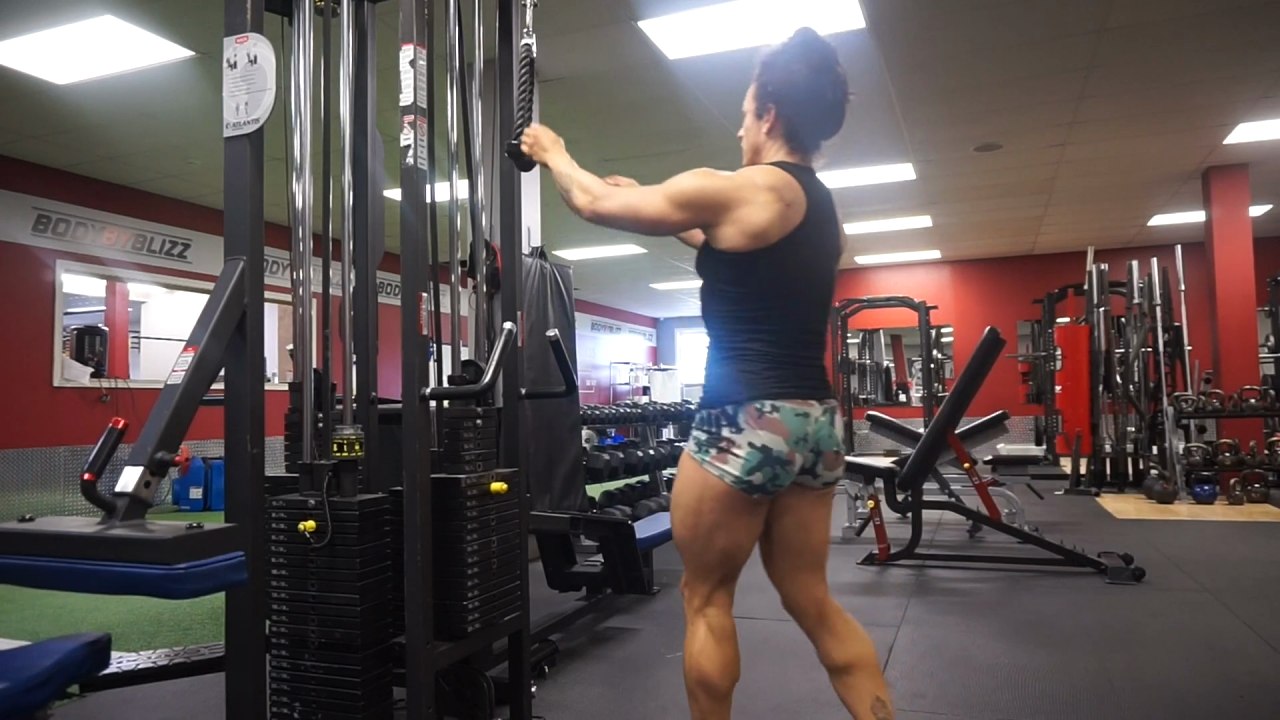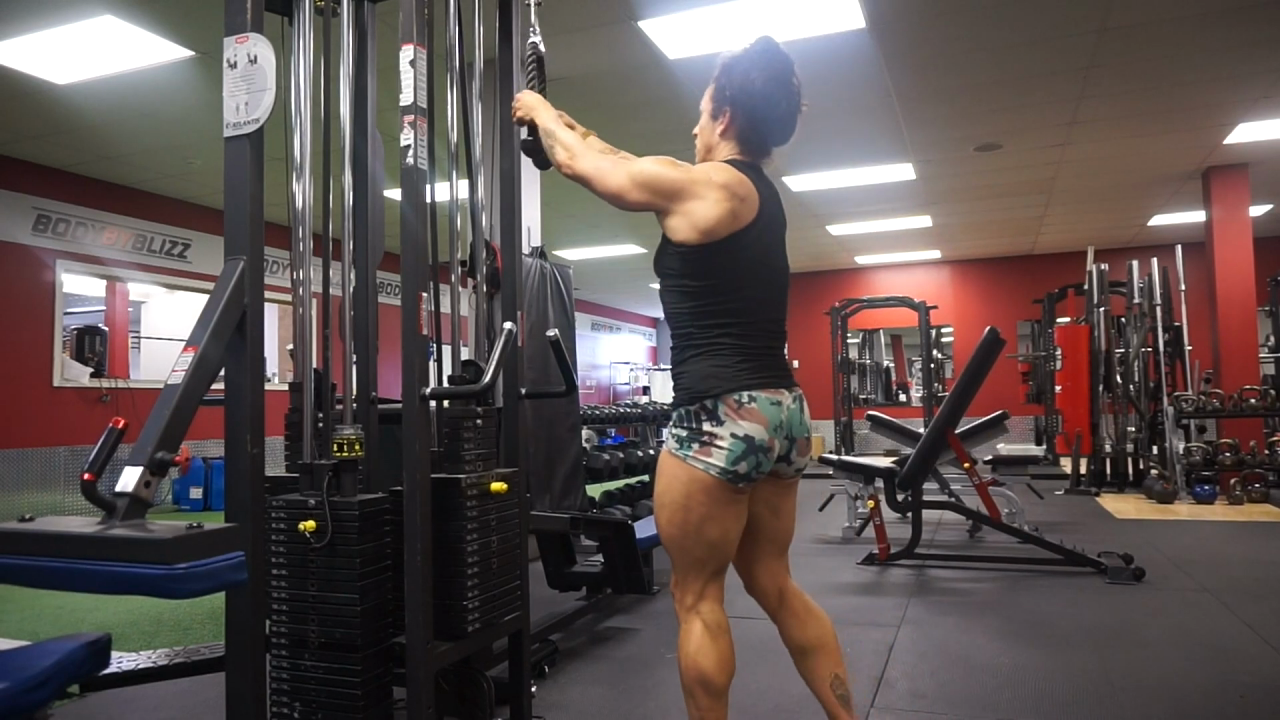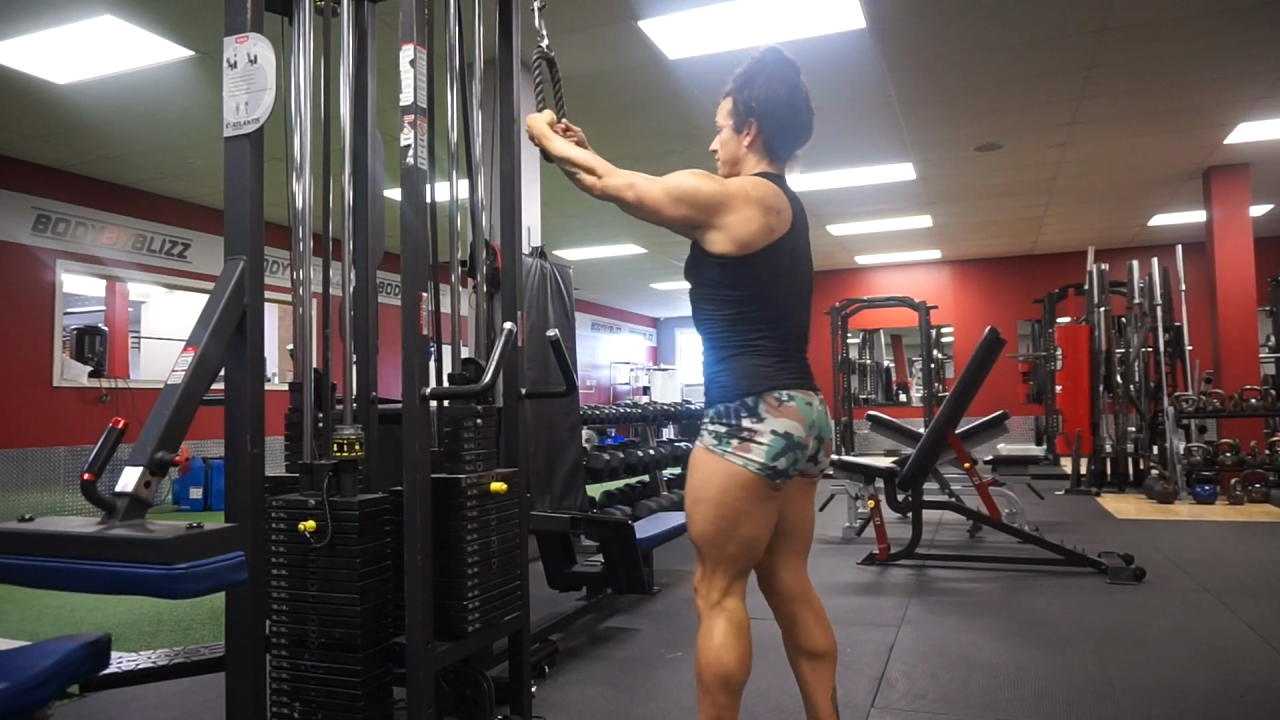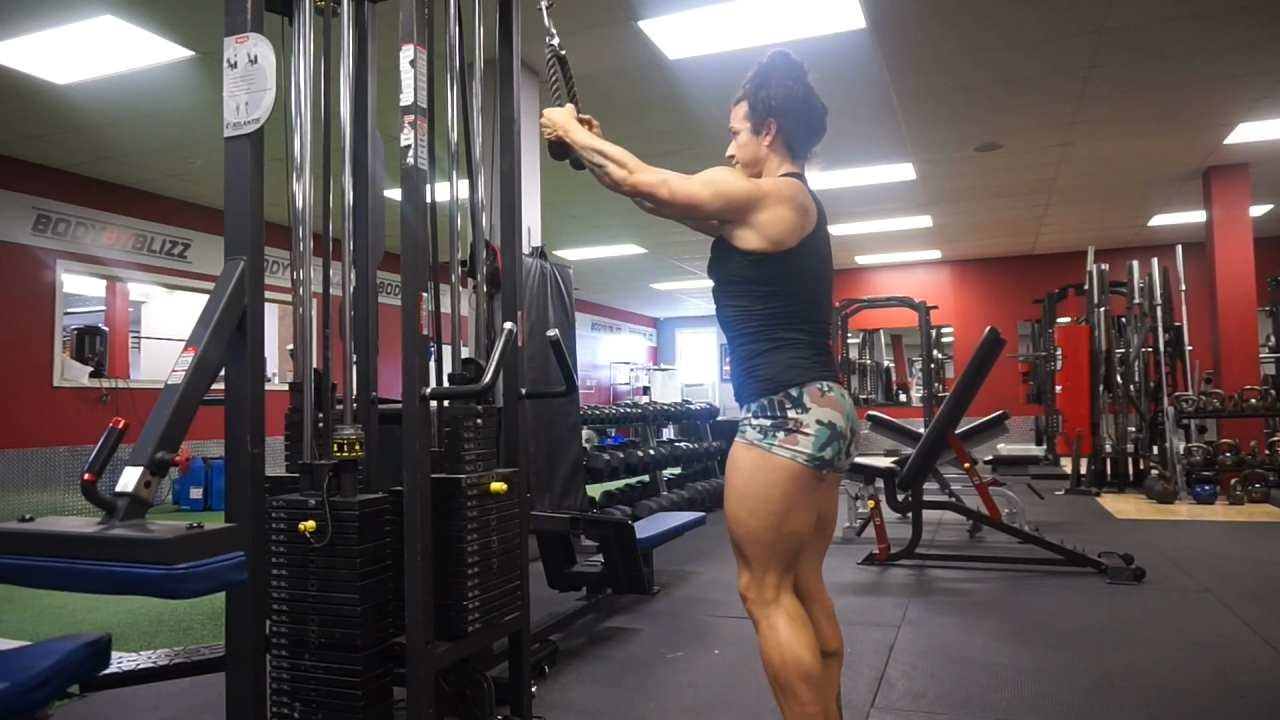
dt=0.4s
person 1, frame 1
left shoulder: (738, 191)
right shoulder: (821, 210)
left elbow: (598, 203)
left wrist: (555, 155)
right wrist: (656, 204)
left hip: (744, 424)
right hip: (814, 421)
left knee: (705, 601)
right knee: (812, 601)
person 1, frame 2
left shoulder: (697, 184)
right shoulder: (759, 195)
left elbow: (576, 165)
right elbow: (633, 170)
left wrist: (538, 113)
right wrist: (577, 131)
left hip: (721, 418)
right hip: (778, 409)
left knee: (697, 598)
right knee: (772, 584)
person 1, frame 3
left shoulder: (730, 198)
right shoulder: (776, 205)
left elbow: (611, 185)
right elbow: (641, 192)
left wrist: (547, 139)
right wrist: (585, 151)
left hip: (751, 417)
right hip: (795, 412)
left knee: (718, 594)
right knee: (789, 588)
person 1, frame 4
left shoulder: (760, 195)
right shoulder: (789, 204)
left elbow: (641, 180)
right elbow: (662, 196)
left wrist: (570, 133)
right wrist: (595, 146)
left hip: (786, 412)
right hip: (816, 409)
left knee: (767, 593)
right knee: (801, 589)
